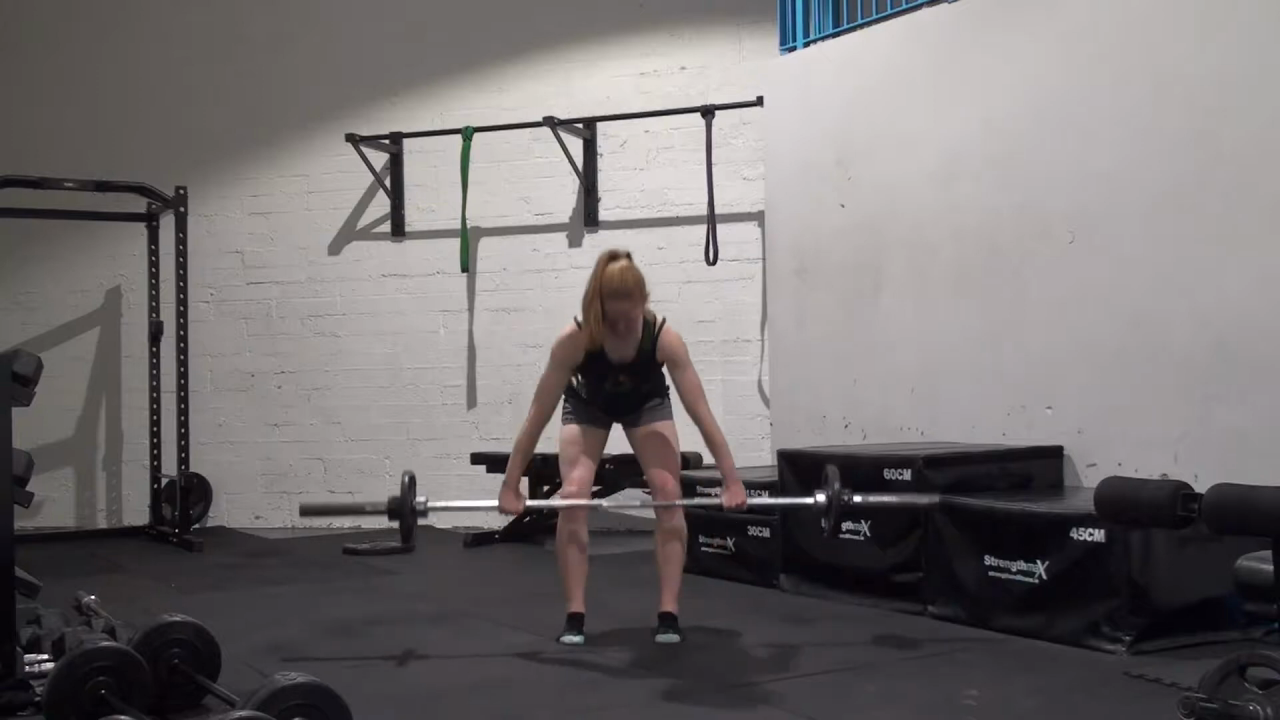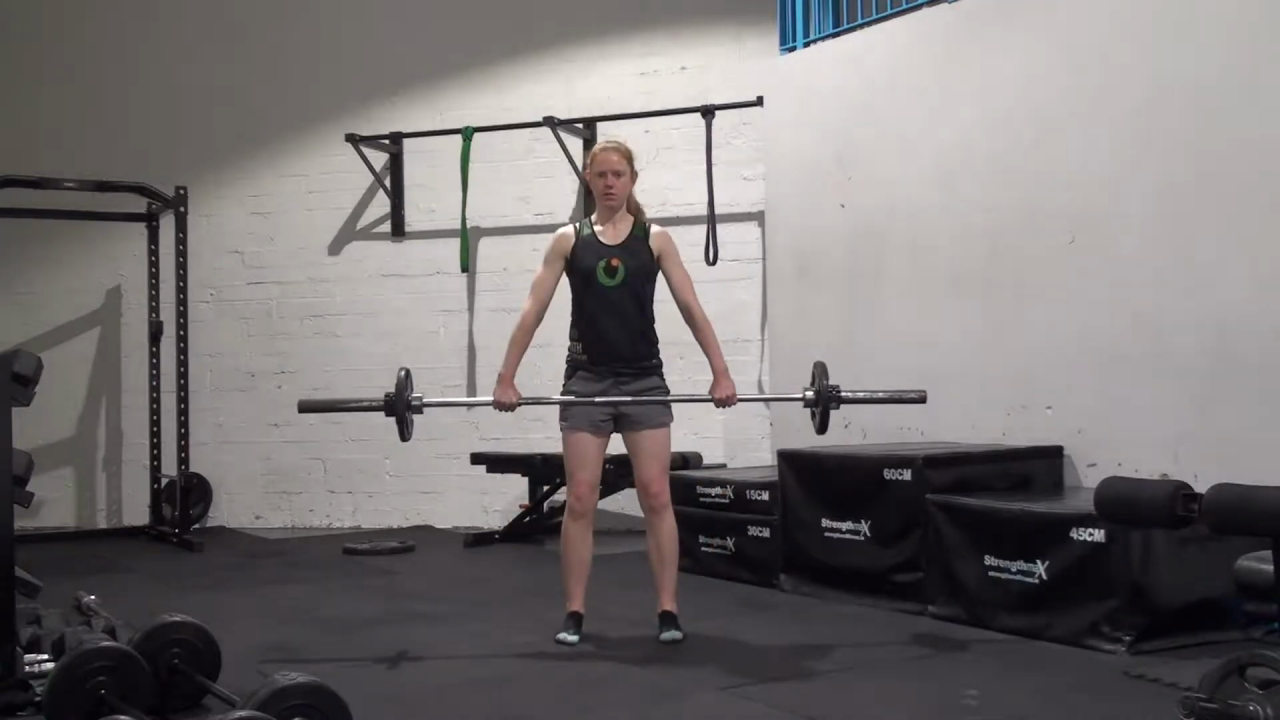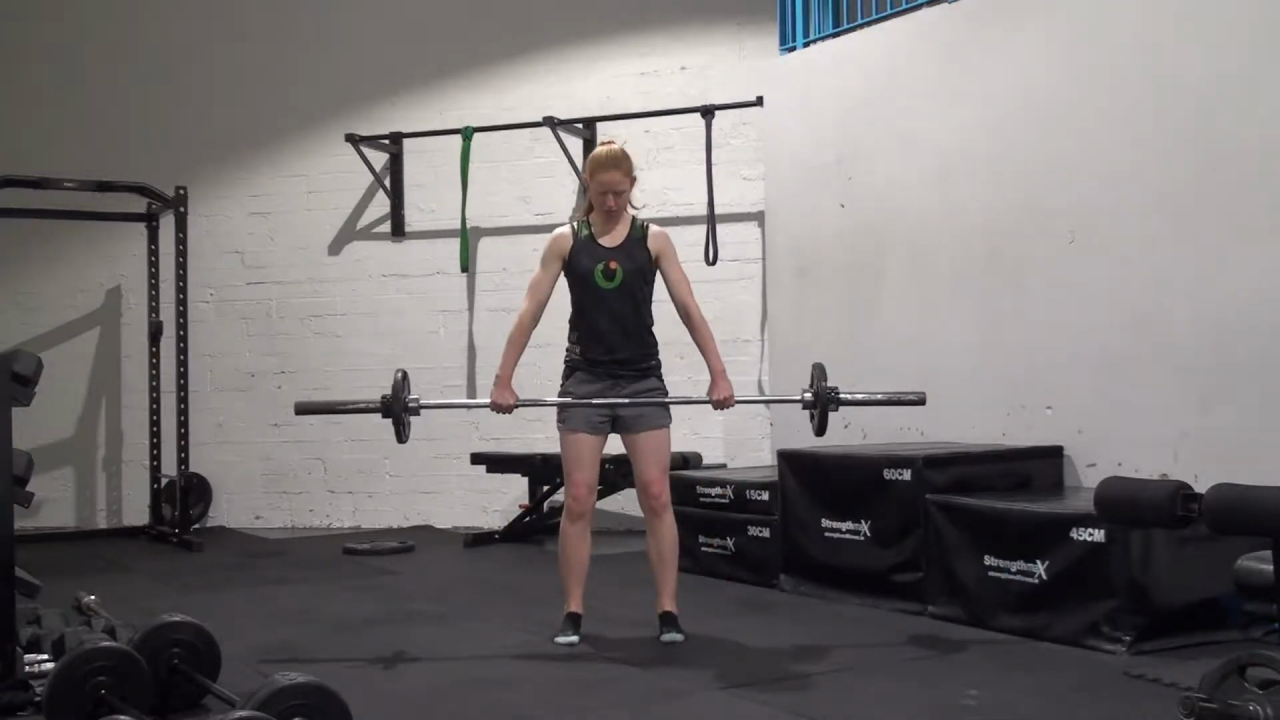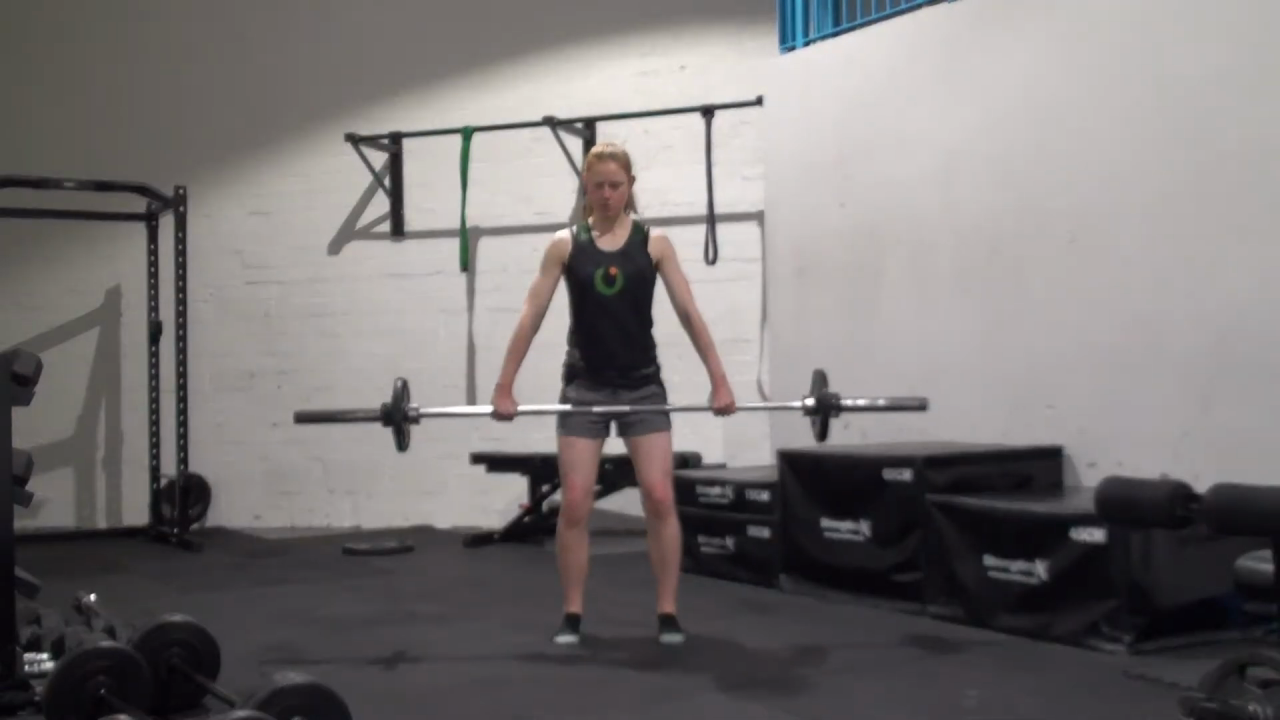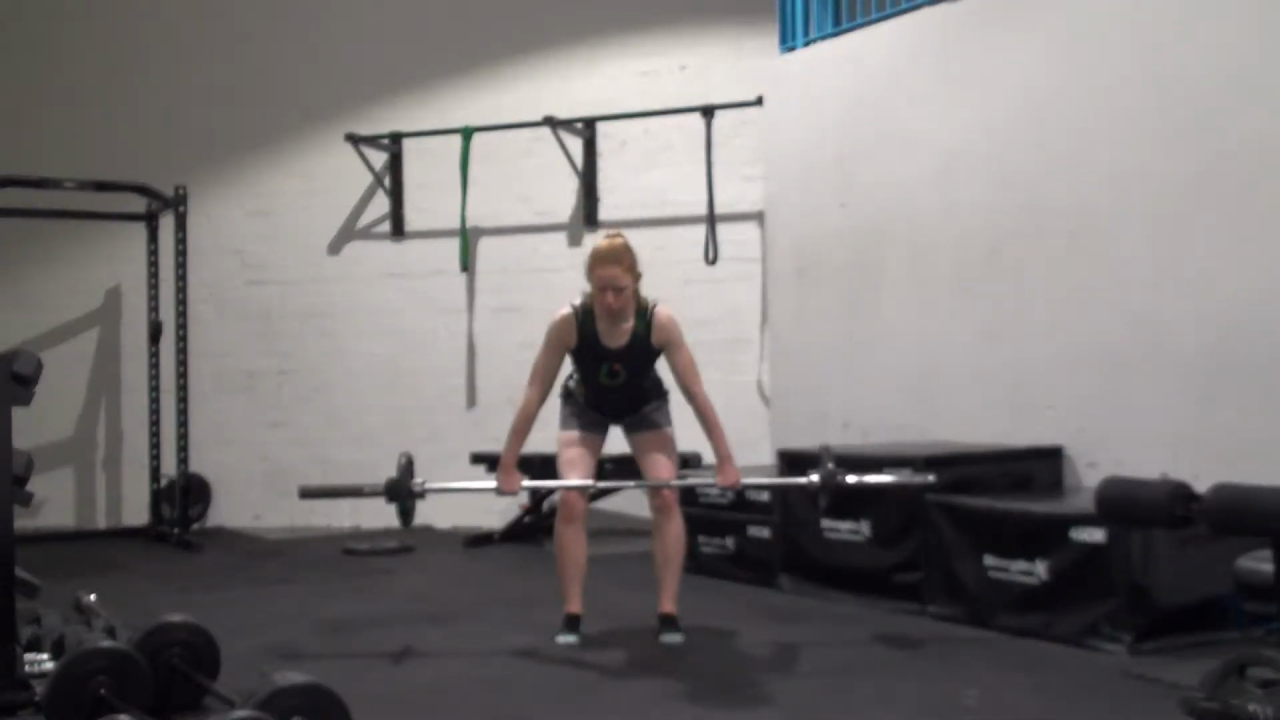
dt=1s
person 1, frame 1
left shoulder: (664, 337)
right shoulder: (573, 340)
left elbow: (702, 413)
right elbow: (537, 417)
left wrist: (732, 479)
right wrist: (510, 484)
left hip: (647, 404)
right hip: (586, 405)
left knee: (668, 492)
right knee: (573, 496)
left ankle: (668, 613)
right ankle: (575, 615)
person 1, frame 2
left shoulder: (655, 238)
right shoulder: (568, 238)
left elbow: (691, 308)
right elbow: (534, 310)
left wrist: (721, 372)
right wrist: (506, 376)
left hip: (644, 378)
right hip: (586, 378)
left knee: (656, 495)
right knee: (580, 498)
left ankle: (668, 610)
right ankle: (574, 613)
person 1, frame 3
left shoulder: (654, 238)
right shoulder: (565, 239)
left elbow: (689, 309)
right elbow: (530, 311)
left wrist: (719, 373)
right wrist: (503, 378)
left hip: (642, 380)
right hip: (584, 380)
left knee: (657, 497)
right knee: (578, 500)
left ankle: (668, 612)
right ankle: (572, 613)
person 1, frame 4
left shoulder: (654, 242)
right shoulder: (565, 244)
left elbow: (689, 314)
right elbow: (531, 317)
left wrist: (719, 380)
right wrist: (504, 385)
left hip: (642, 385)
right hip: (584, 386)
left knee: (660, 500)
right knee: (574, 504)
left ankle: (668, 613)
right ankle: (571, 615)
person 1, frame 5
left shoulder: (660, 321)
right shoulder: (567, 323)
left elbow: (696, 393)
right elbow: (534, 395)
left wrist: (725, 460)
right wrist: (508, 464)
left hip: (644, 406)
right hip: (585, 407)
left knee: (667, 497)
right knee: (571, 501)
left ankle: (668, 613)
right ankle: (572, 615)
